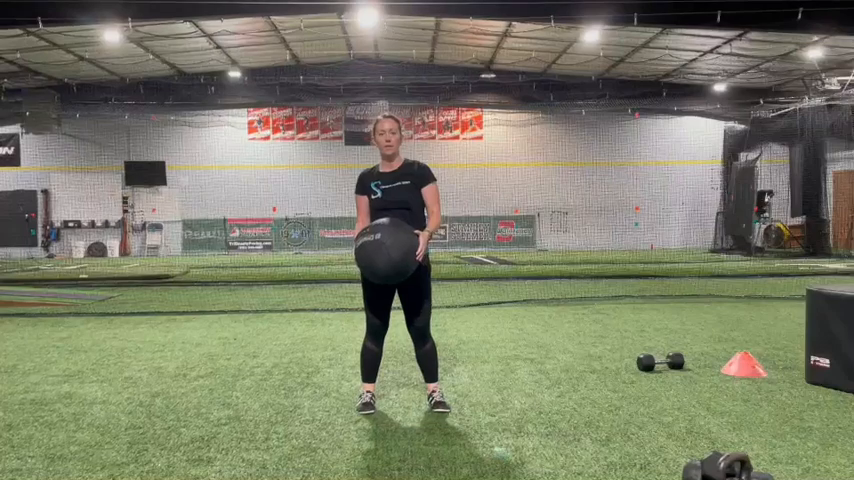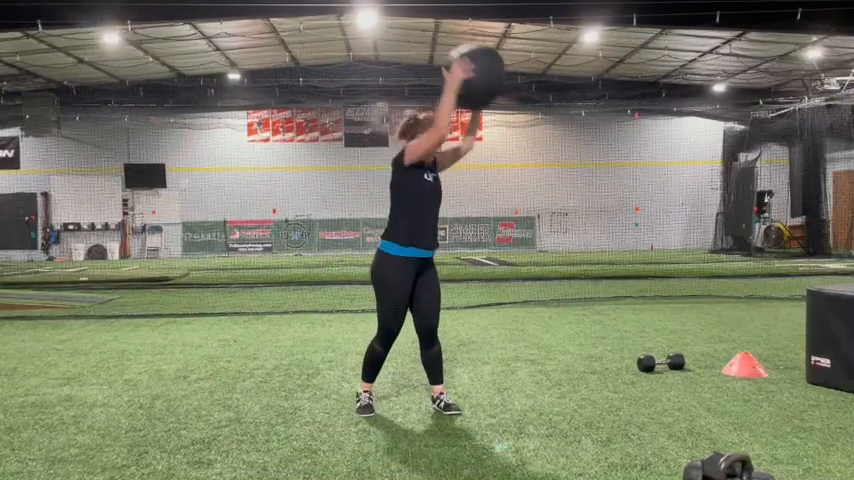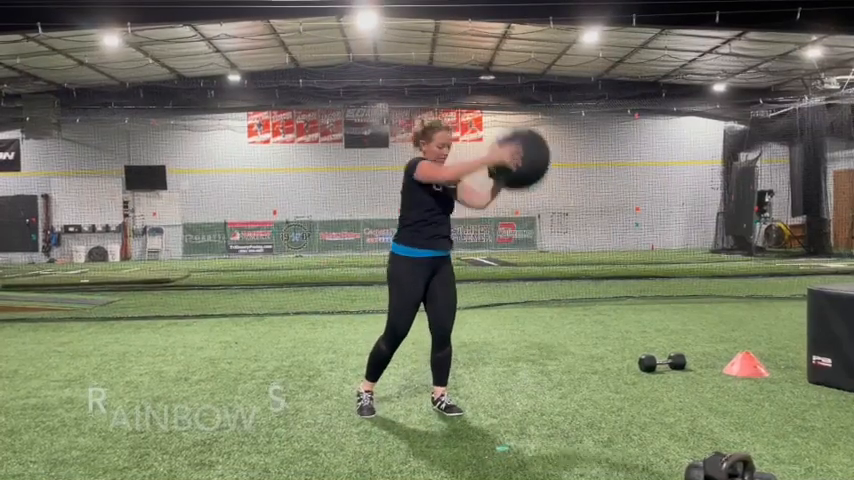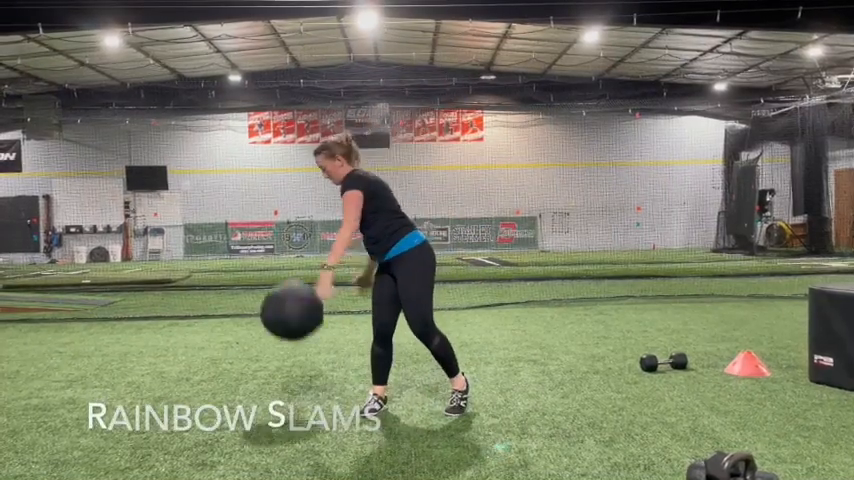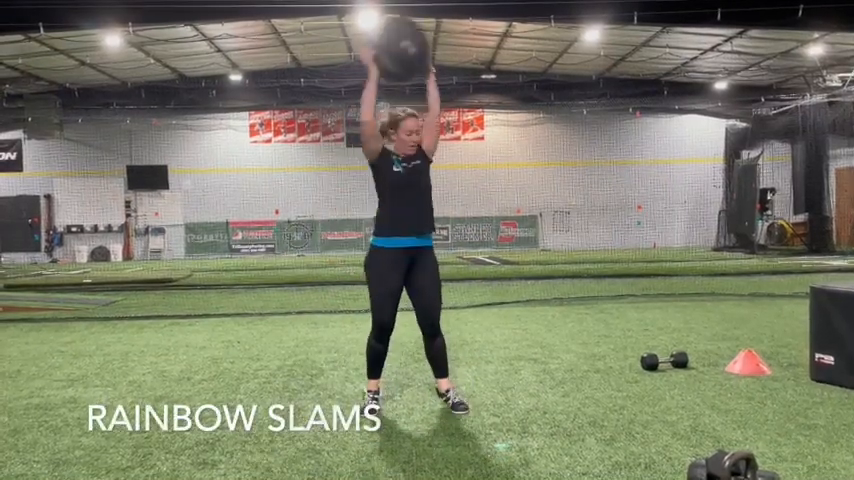
dt=1s
person 1, frame 1
left shoulder: (419, 171)
right shoulder: (366, 178)
left elbow: (435, 213)
right elbow: (363, 221)
left wrist: (426, 233)
left hip: (414, 261)
left knee: (420, 328)
right knee: (375, 327)
left ankle: (434, 391)
right ankle: (367, 391)
person 1, frame 2
left shoulder: (431, 165)
right shoulder: (406, 161)
left elbow: (468, 142)
right elbow: (439, 130)
left wrist: (476, 112)
right wrist: (453, 86)
left hip: (424, 263)
right hip: (394, 262)
left knee: (428, 331)
right knee: (388, 331)
left ankle: (438, 393)
right ankle: (365, 390)
person 1, frame 3
left shoulder: (451, 179)
right shoulder: (416, 167)
left elbow: (478, 201)
right elbow: (444, 172)
right wrist: (492, 157)
left hip: (441, 262)
right hip: (408, 261)
left knee: (443, 332)
right knee: (396, 331)
left ankle: (440, 395)
right ankle: (366, 389)
person 1, frame 4
left shoulder: (353, 183)
right shoulder: (364, 183)
left elbow: (348, 230)
left wrist: (327, 271)
right wrist: (369, 270)
left hip: (413, 258)
right hip: (391, 264)
left knee: (422, 327)
right knee: (381, 331)
left ankle: (459, 384)
right ankle: (378, 394)
person 1, frame 5
left shoulder: (421, 158)
right shoulder: (381, 159)
left elbow: (433, 113)
right elbow: (366, 122)
left wrist: (428, 73)
right wrist: (373, 74)
left hip: (422, 254)
right hip: (386, 254)
left knee: (431, 325)
right knee: (382, 327)
left ankle: (445, 388)
right ankle: (372, 390)
